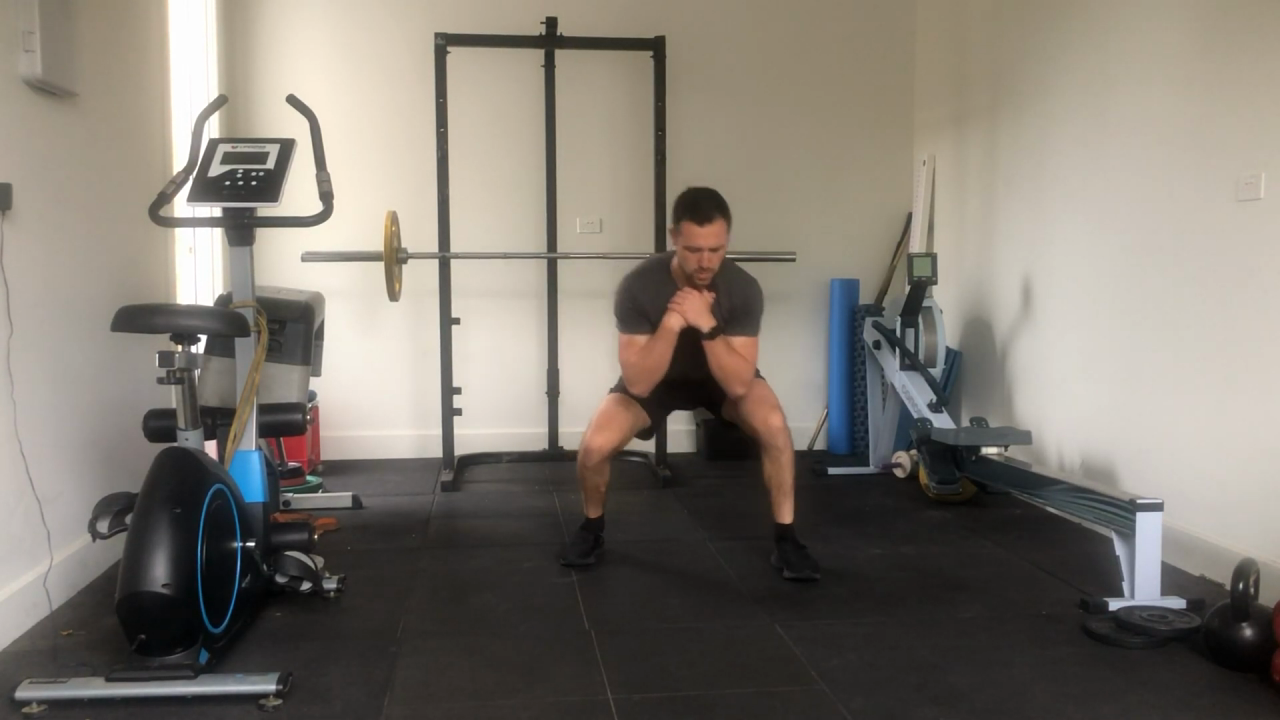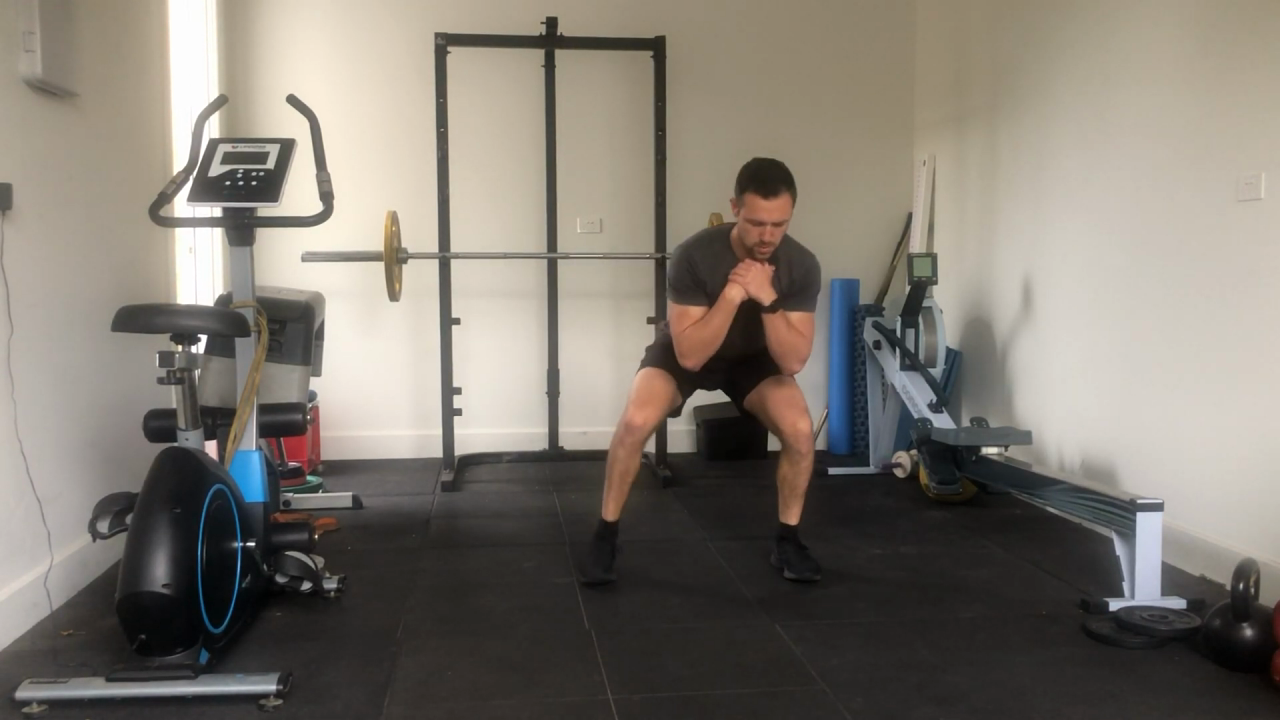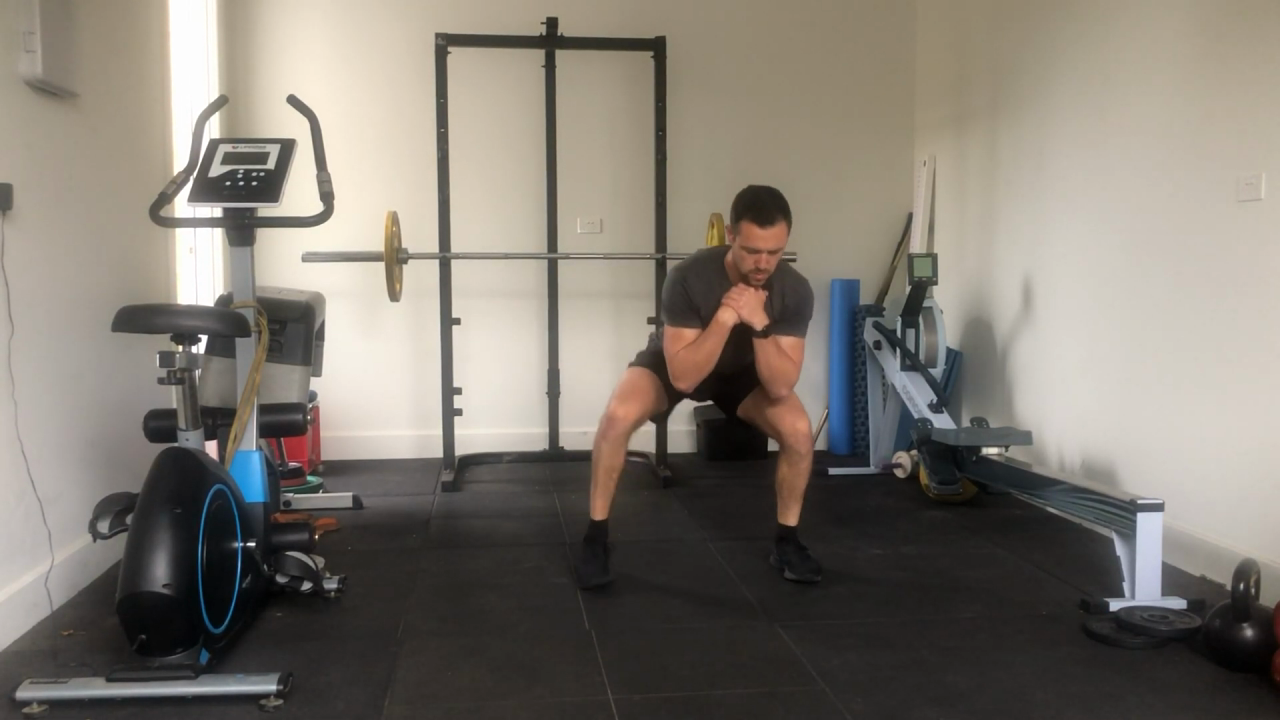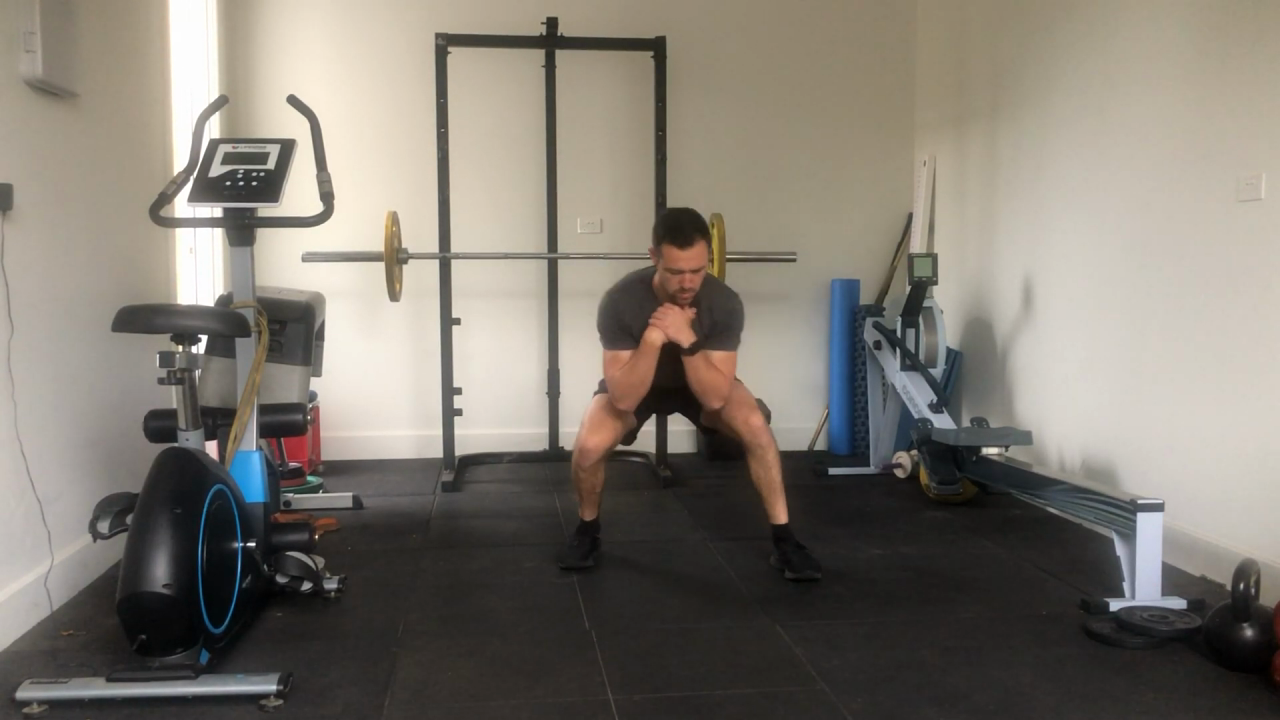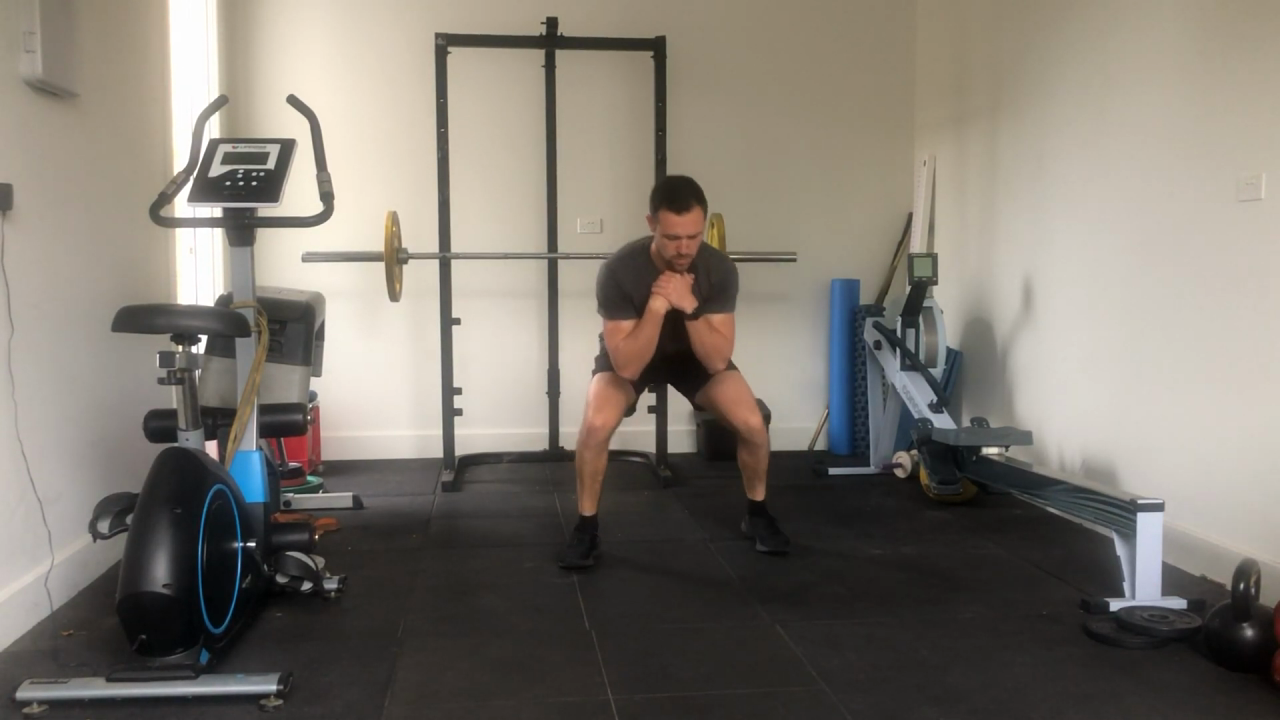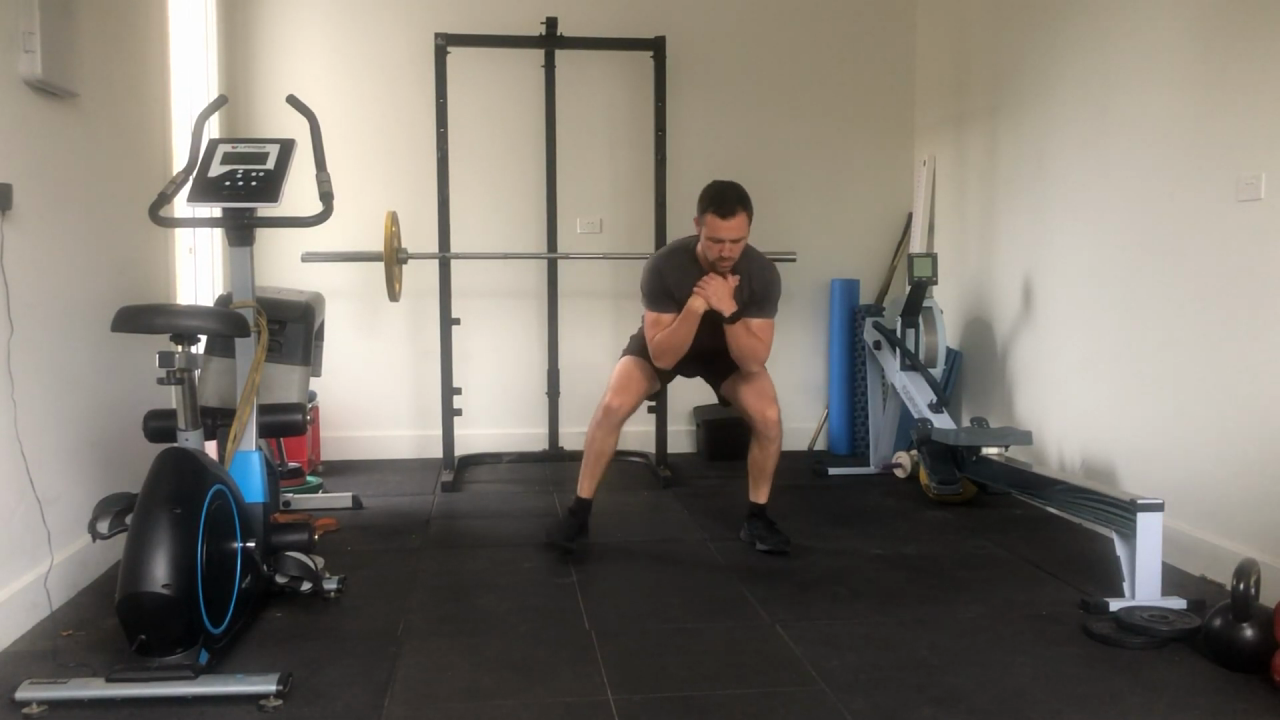
dt=0.4s
person 1, frame 1
left shoulder: (743, 289)
right shoulder: (638, 286)
left elbow: (740, 386)
right elbow: (637, 384)
left wrist: (709, 326)
right wrist: (671, 323)
left hip: (721, 375)
right hip: (654, 376)
left knee: (774, 427)
right knee: (595, 447)
left ankle: (786, 540)
right ankle: (592, 527)
person 1, frame 2
left shoulder: (801, 266)
right shoulder: (695, 255)
left elbow: (793, 362)
right elbow: (689, 355)
left wrist: (768, 299)
right wrist: (731, 295)
left hip: (752, 355)
right hip: (683, 350)
left knee: (799, 432)
right knee: (636, 422)
left ankle: (787, 539)
right ankle: (606, 534)
person 1, frame 3
left shoulder: (795, 290)
right shoulder: (689, 277)
left elbow: (780, 387)
right elbow: (682, 378)
left wrist: (760, 323)
right wrist: (724, 318)
left hip: (742, 368)
right hip: (673, 359)
left knee: (798, 430)
right knee: (617, 416)
left ankle: (786, 540)
right ankle: (596, 537)
person 1, frame 4
left shoulder: (723, 303)
right shoulder: (621, 302)
left elbow: (716, 398)
right elbow: (623, 399)
left wrist: (686, 340)
right wrist: (653, 339)
left hip: (699, 381)
right hip: (631, 380)
left knee: (755, 426)
right knee: (589, 447)
left ankle: (784, 540)
right ankle: (588, 529)
person 1, frame 5
left shoulder: (719, 269)
right shoulder: (619, 270)
left elbow: (718, 361)
right elbow: (628, 366)
left wrist: (691, 306)
right wrist: (656, 306)
left hip: (693, 350)
right hip: (629, 351)
left knee: (752, 423)
right knee: (597, 425)
left ankle: (756, 512)
right ankle: (586, 527)
person 1, frame 6
left shoulder: (762, 273)
right shoulder: (664, 266)
left elbow: (753, 362)
right elbow: (662, 357)
left wrist: (729, 310)
right wrist: (695, 307)
left hip: (730, 346)
right hip: (664, 340)
left knee: (768, 417)
right knee: (613, 406)
left ankle: (757, 516)
right ankle: (580, 510)
